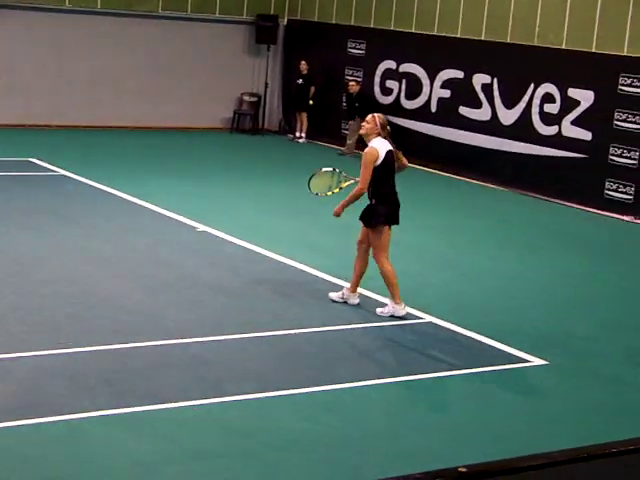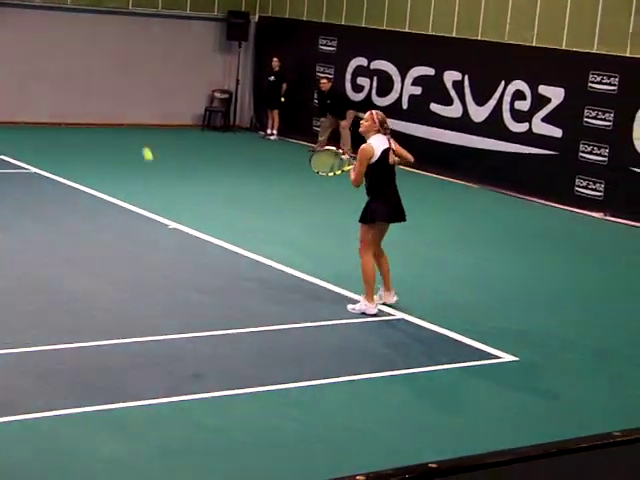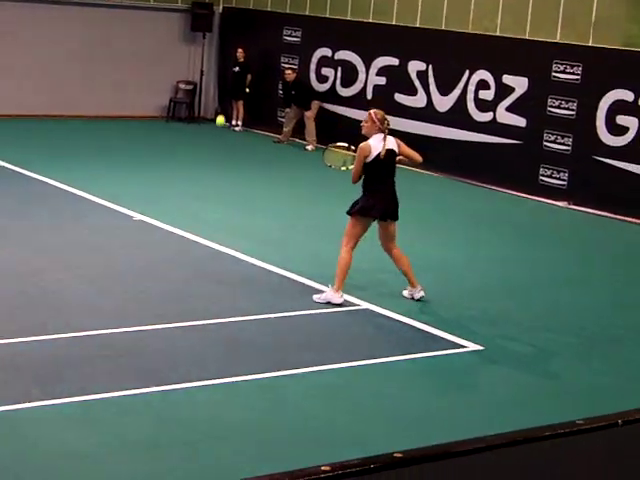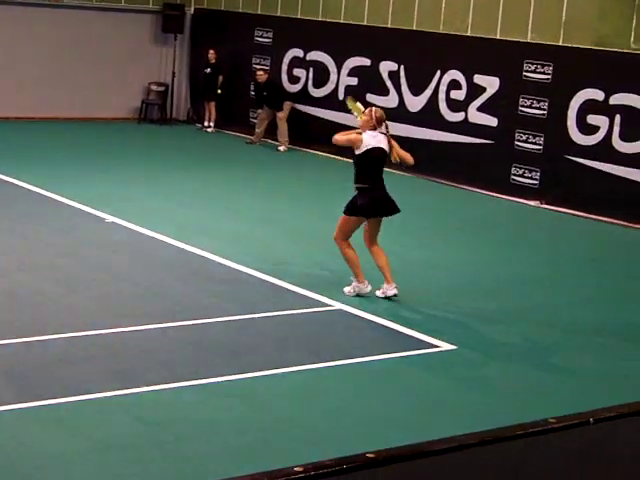
dt=0.3s
person 1, frame 1
left shoulder: (371, 151)
right shoulder: (387, 144)
left elbow: (361, 189)
right elbow: (404, 164)
left wrist: (341, 206)
left hip: (381, 205)
right hip: (389, 202)
left knee: (380, 256)
right knee: (362, 246)
left ankle: (397, 304)
right ankle: (350, 292)
person 1, frame 2
left shoulder: (366, 148)
right shoulder: (388, 141)
left elbow: (357, 182)
right elbow: (410, 160)
left wrist: (352, 173)
left hip: (378, 202)
right hip: (392, 200)
left knee: (365, 251)
right knee: (376, 248)
left ankle: (369, 303)
right ankle: (388, 293)
person 1, frame 3
left shoulder: (365, 147)
right shoulder: (395, 142)
left elbow: (355, 179)
right elbow: (418, 159)
left hip: (370, 200)
right hip: (389, 200)
left knee: (347, 244)
right knee: (390, 246)
left ankle: (336, 292)
right ankle: (415, 288)
person 1, frame 4
left shoulder: (359, 139)
right shoulder: (387, 141)
left elbow: (336, 139)
right elbow: (409, 161)
left hip: (364, 197)
right hip: (380, 196)
left knee: (341, 239)
right knee: (372, 243)
left ankle: (361, 283)
right ankle: (389, 285)
